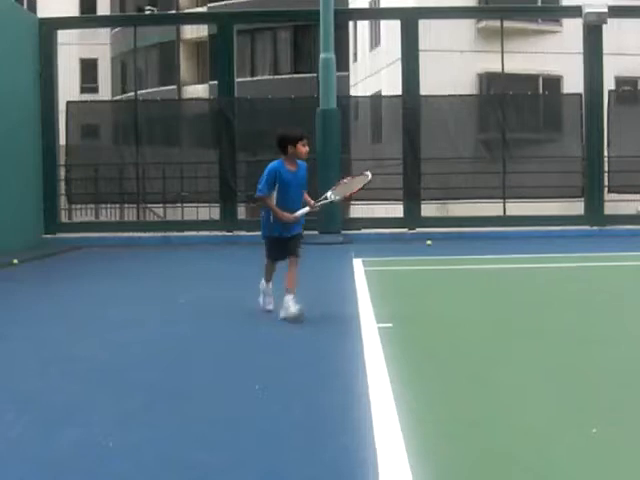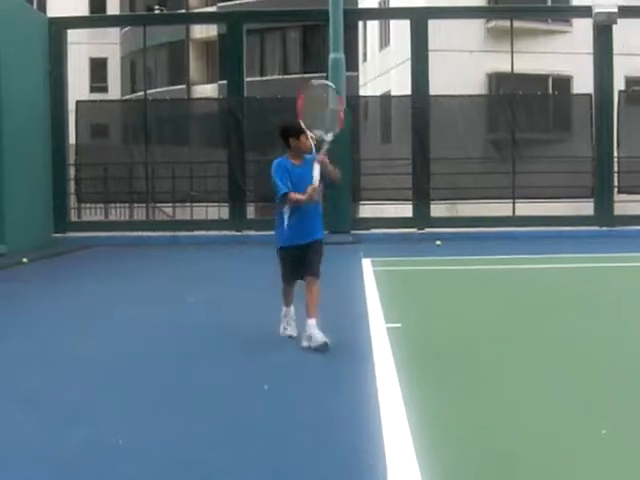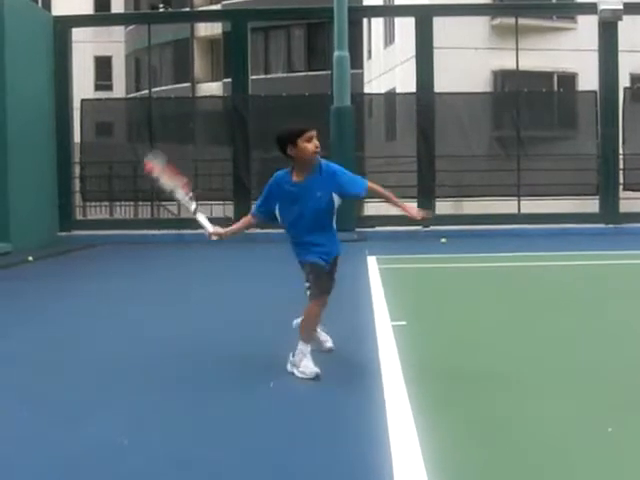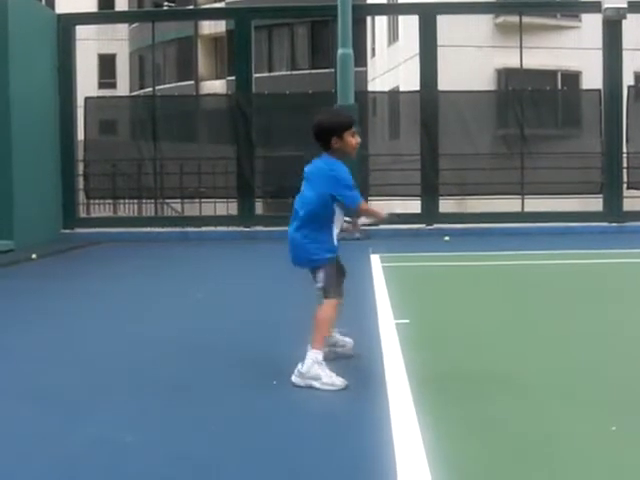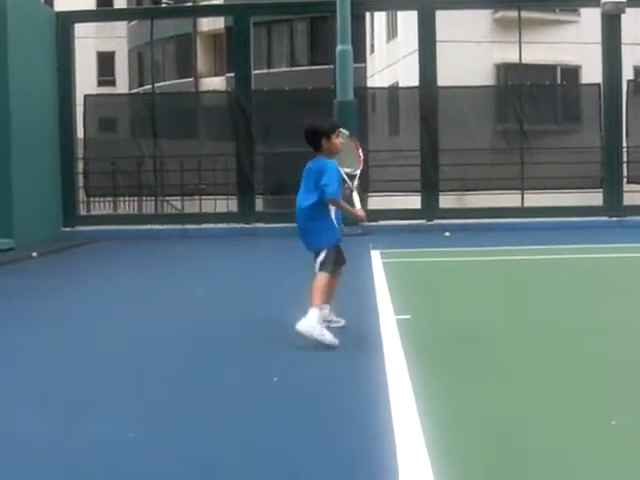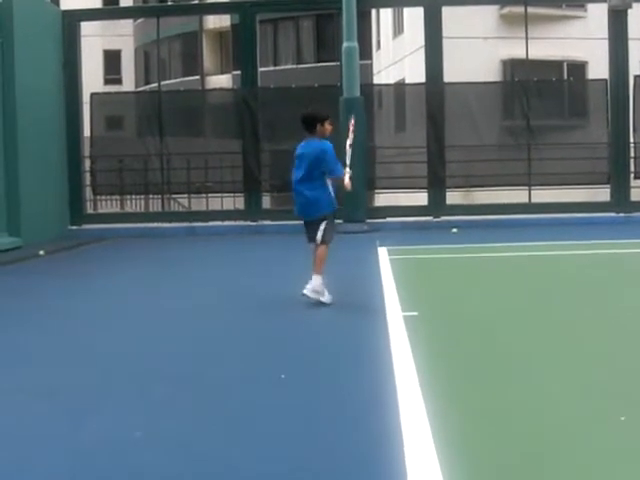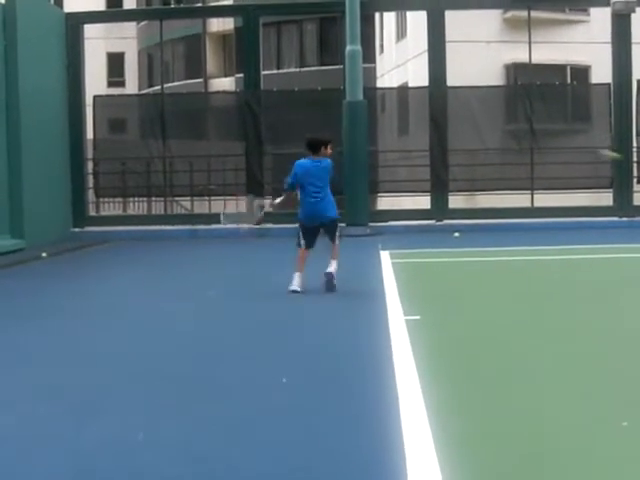
dt=0.7s
person 1, frame 1
left shoulder: (302, 167)
right shoulder: (274, 168)
right elbow: (262, 195)
left wrist: (309, 201)
right wrist: (281, 214)
left hip: (294, 223)
right hip: (274, 223)
left knee: (293, 259)
right knee: (273, 260)
left ankle: (288, 303)
right ankle: (266, 285)
person 1, frame 2
left shoulder: (313, 161)
right shoulder: (280, 165)
left elbow: (336, 179)
right elbow: (287, 196)
left wrist: (324, 163)
right wrist: (304, 198)
left hip: (313, 231)
right hip: (289, 233)
left knee: (312, 276)
right knee: (289, 278)
left ankle: (311, 329)
right ankle: (287, 313)
person 1, frame 3
left shoulder: (329, 171)
right shoulder: (279, 182)
left elbow: (366, 186)
right elbow: (259, 214)
left wrist: (403, 206)
right wrist: (229, 230)
left hip: (329, 246)
right hip: (308, 250)
left knee: (321, 296)
right knee: (319, 295)
left ankle: (308, 325)
right ankle: (301, 354)
person 1, frame 4
left shoulder: (315, 167)
right shoulder: (336, 170)
right elbow: (358, 208)
left wrist: (342, 220)
right wrist: (377, 214)
left hip: (307, 239)
right hip: (317, 243)
left knee: (335, 285)
right knee: (330, 296)
left ankle: (327, 337)
right ankle: (311, 365)
person 1, frame 5
left shoulder: (313, 166)
right shoulder: (328, 167)
right elbow: (332, 198)
right wrist: (354, 212)
left hip: (315, 225)
right hip: (322, 228)
left knee: (336, 265)
right knee: (325, 269)
left ankle: (323, 312)
right ankle: (312, 320)
person 1, frame 6
left shoulder: (301, 148)
right shoulder: (325, 147)
right elbow: (336, 174)
left wrist: (339, 175)
right wrist: (345, 183)
left hip: (305, 203)
right hip: (321, 203)
left knee: (316, 241)
right knee: (322, 242)
left ankle: (315, 283)
right ankle: (316, 286)
person 1, frame 7
left shoulder: (299, 165)
right shoulder: (328, 164)
left elbow: (289, 187)
left wrist: (298, 188)
left hip: (307, 213)
right hip: (327, 211)
left knee: (304, 246)
right knee: (334, 241)
left ankle: (297, 281)
right ankle: (331, 269)
